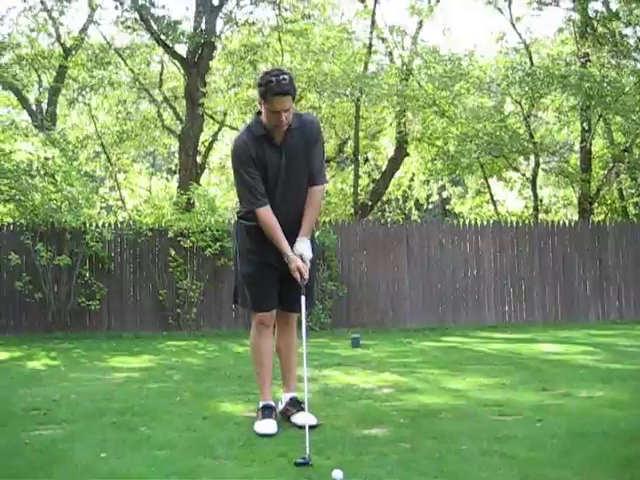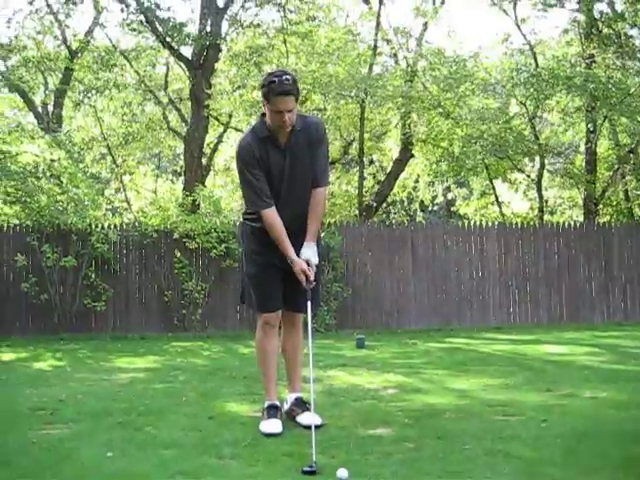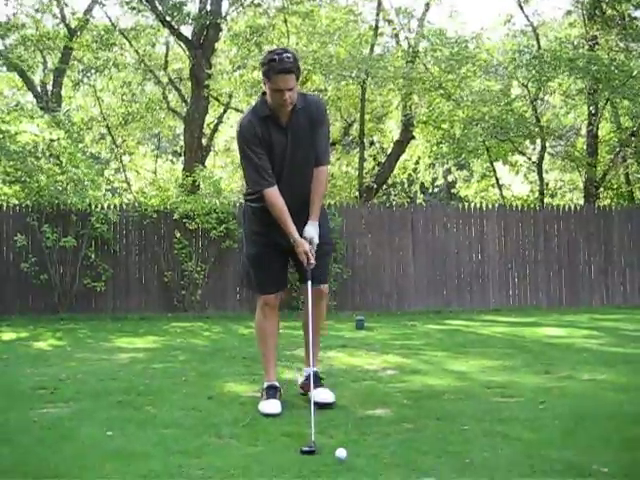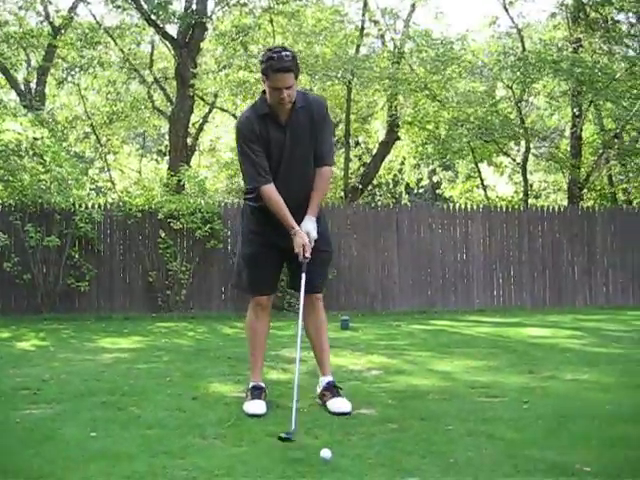
dt=0.3s
person 1, frame 1
left shoulder: (309, 128)
right shoulder: (245, 144)
left elbow: (317, 185)
right elbow: (259, 206)
left wrist: (303, 241)
right wrist: (287, 254)
left hip: (298, 239)
right hip: (258, 239)
left knee: (289, 318)
right knee: (263, 319)
left ankle: (290, 397)
right ankle: (265, 403)
person 1, frame 2
left shoulder: (314, 130)
right shoulder: (249, 147)
left elbow: (319, 189)
right elbow: (265, 208)
left wrist: (310, 246)
right wrist: (292, 258)
left hip: (304, 238)
right hip: (263, 240)
left knee: (295, 319)
right knee: (269, 319)
left ankle: (295, 397)
right ankle: (271, 404)
person 1, frame 3
left shoulder: (315, 109)
right shoulder: (249, 125)
left elbow: (321, 167)
right elbow: (267, 187)
left wrist: (312, 224)
right wrist: (294, 238)
left hip: (308, 215)
right hip: (264, 220)
left knee: (318, 292)
right knee: (269, 300)
left ankle: (312, 371)
right ankle: (270, 384)
person 1, frame 4
left shoulder: (316, 108)
right shoulder: (248, 122)
left elbow: (324, 167)
right elbow: (263, 184)
left wrist: (309, 221)
right wrist: (292, 230)
left hip: (309, 218)
right hip: (264, 221)
left knee: (313, 299)
right knee: (260, 301)
left ankle: (326, 382)
right ankle: (256, 384)
